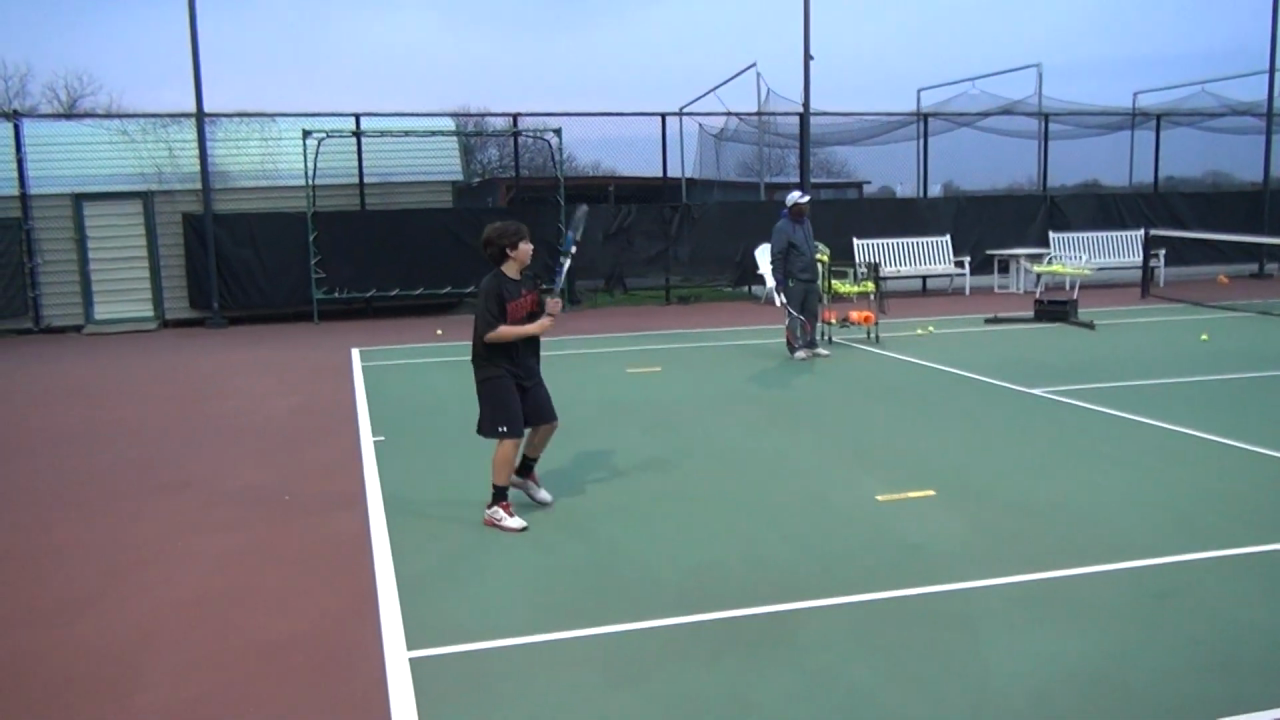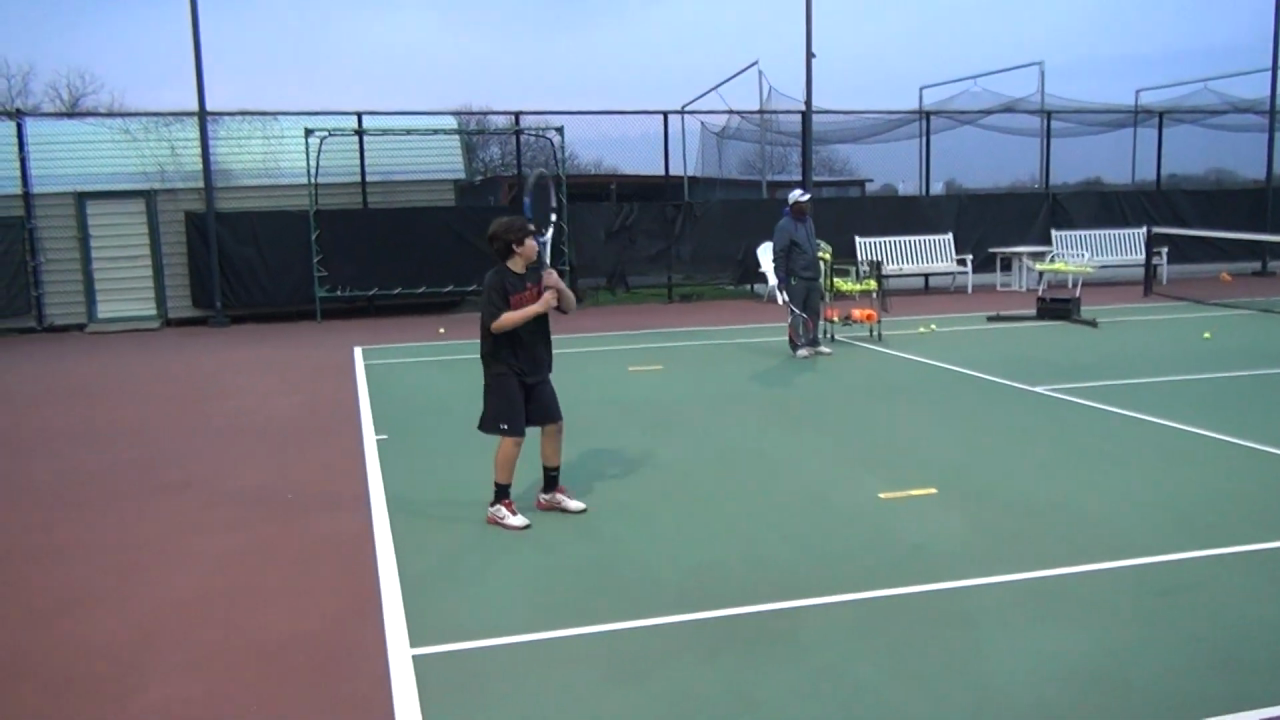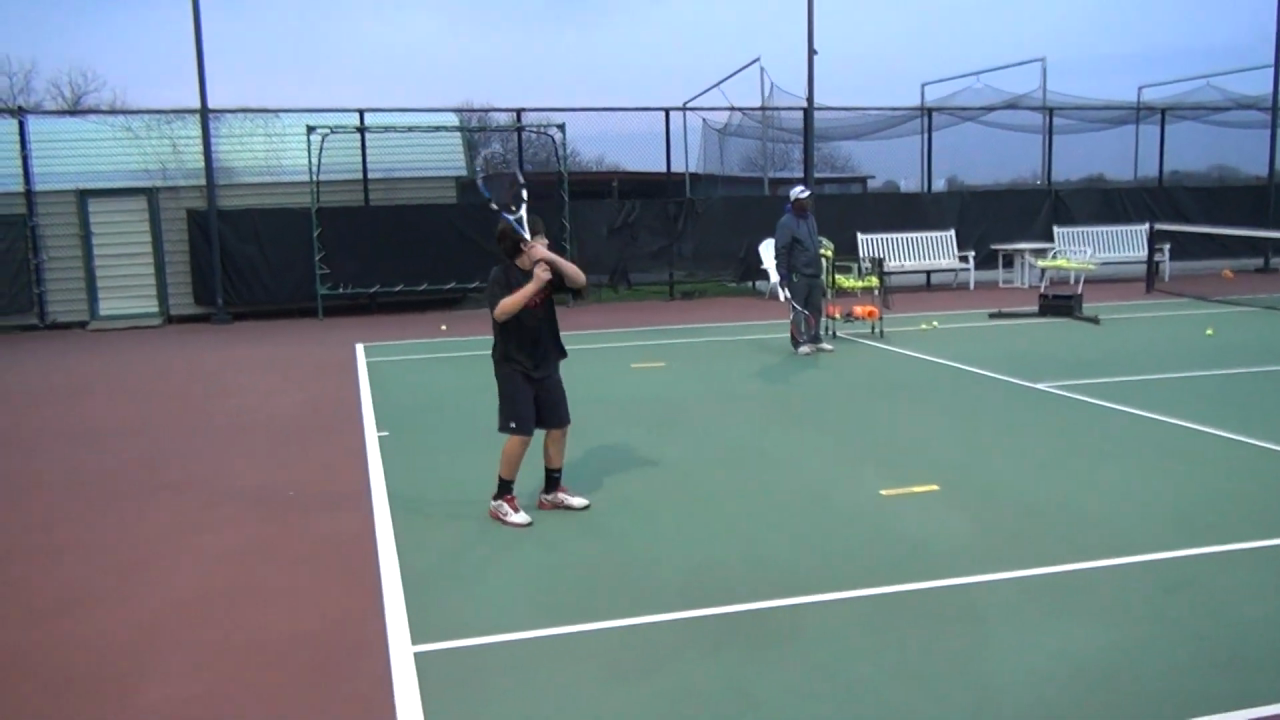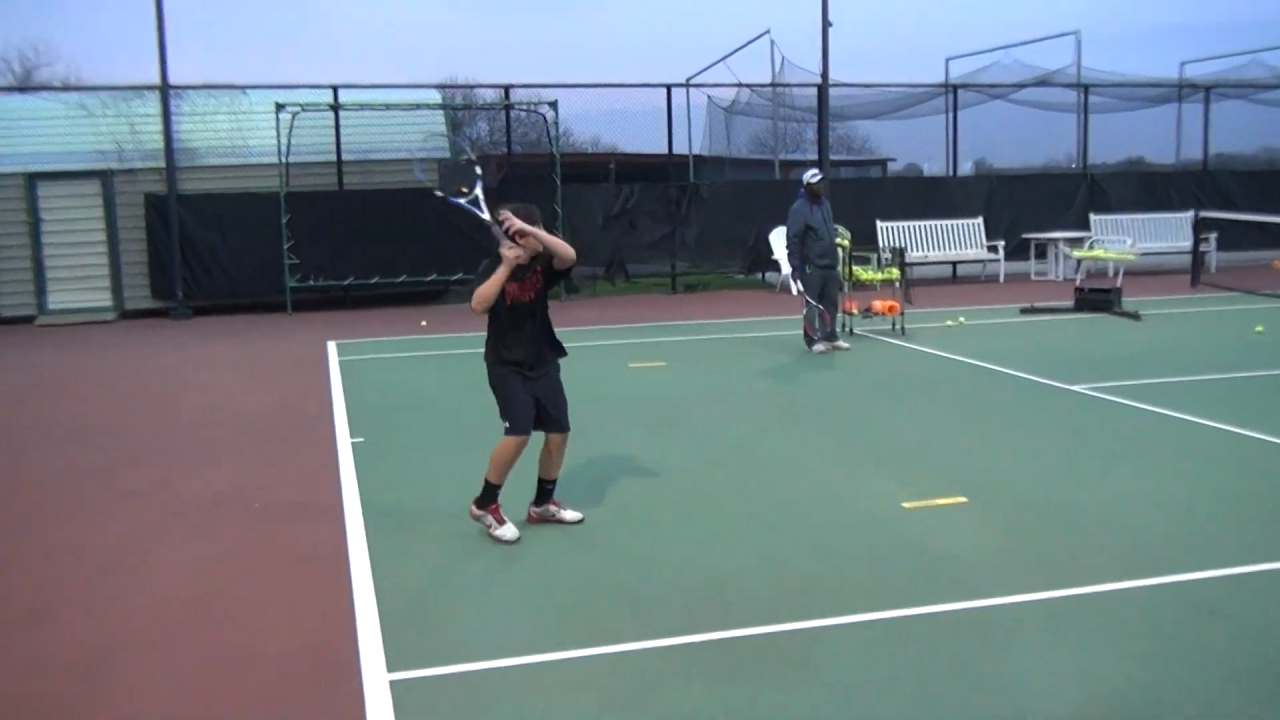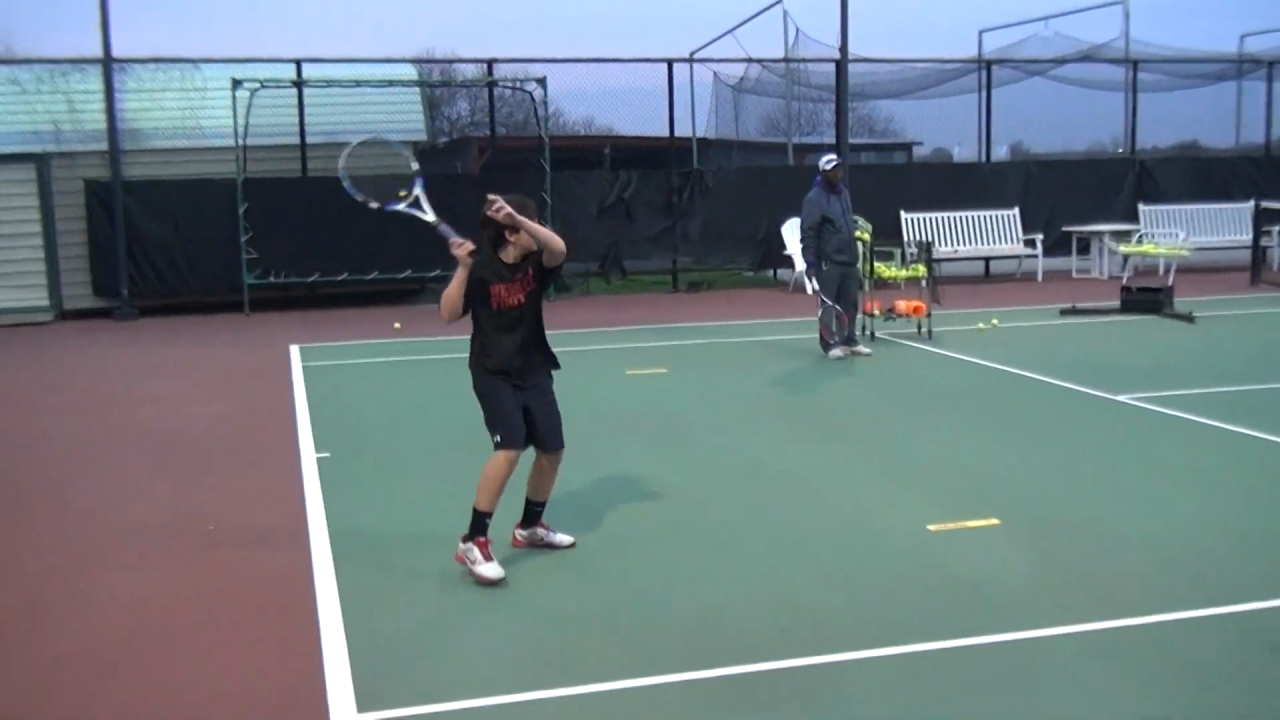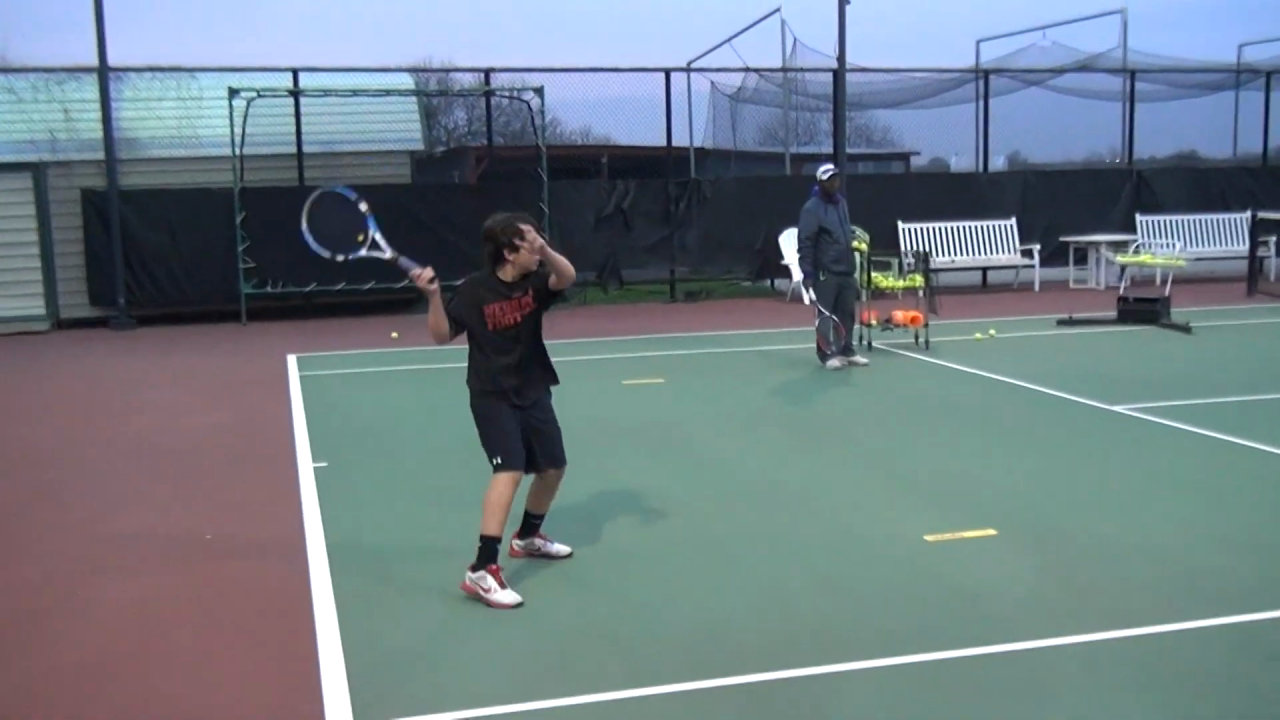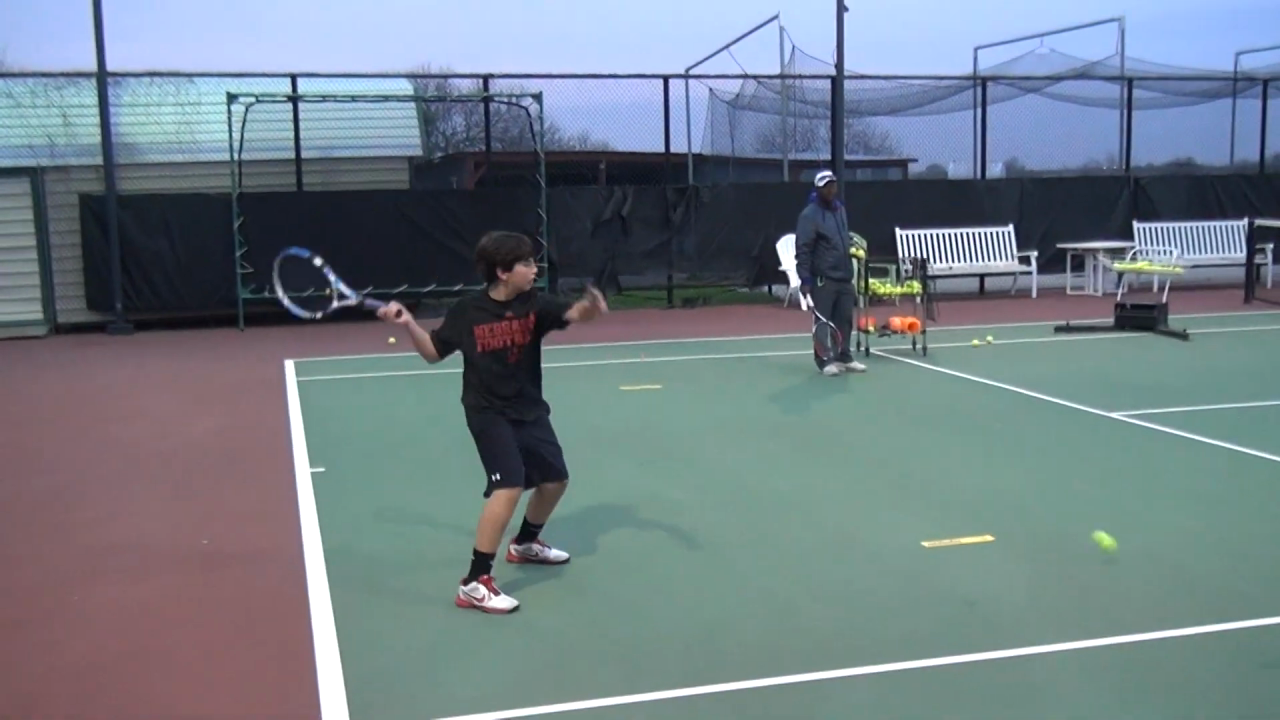
dt=0.1s
person 1, frame 1
left shoulder: (528, 281)
right shoulder: (491, 286)
left elbow: (532, 319)
right elbow: (490, 332)
left wrist: (550, 312)
right wrist: (533, 329)
left hip: (525, 366)
right hip: (495, 371)
left knee: (547, 421)
right knee: (512, 435)
left ankle: (523, 473)
right ankle: (497, 506)
person 1, frame 2
left shoulder: (538, 276)
right shoulder: (495, 279)
left elbow: (569, 306)
right elbow: (498, 324)
left wrist: (559, 287)
right wrist: (538, 307)
left hip: (536, 364)
right hip: (502, 368)
left knee: (553, 423)
right knee: (513, 434)
left ankle: (551, 491)
right ankle: (499, 504)
person 1, frame 3
left shoulder: (547, 268)
right shoulder: (502, 274)
left elbow: (579, 280)
right elbow: (499, 314)
left wrist: (550, 257)
right wrist: (534, 284)
left hip: (546, 362)
right hip: (514, 366)
left knee: (559, 427)
right knee: (521, 433)
left ankle: (551, 492)
right ankle: (502, 498)
person 1, frame 4
left shoulder: (543, 261)
right shoulder: (497, 265)
left elbow: (569, 255)
right elbow: (479, 306)
left wrist: (530, 229)
right wrist: (506, 266)
left hip: (544, 361)
right hip: (507, 364)
left knee: (559, 431)
right knee: (518, 433)
left ankle: (542, 503)
right ankle: (485, 503)
person 1, frame 5
left shoulder: (537, 262)
right shoulder: (480, 267)
left elbow: (559, 249)
right elbow: (449, 313)
left wrist: (516, 217)
right wrist: (463, 267)
left hip: (534, 372)
right hip: (494, 375)
left knee: (552, 450)
right knee: (509, 449)
left ankle: (530, 526)
right ankle: (474, 540)
person 1, frame 6
left shoulder: (536, 281)
right shoulder: (475, 289)
left elbow: (568, 277)
right elbow: (442, 334)
left wrist: (545, 249)
right wrist: (434, 295)
left hip: (532, 392)
right hip: (491, 395)
left knee: (553, 467)
right knee: (509, 470)
left ankle: (528, 536)
person 1, frame 7
left shoulder: (535, 303)
right shoulder: (467, 310)
left elbow: (573, 313)
right elbow: (433, 352)
left wrist: (591, 306)
right wrist: (409, 324)
left hip: (529, 409)
right hip: (487, 412)
left knee: (555, 481)
right knee: (508, 487)
left ankle: (525, 542)
right ankle: (475, 581)
person 2, frame 1
left shoulder: (806, 223)
right shoulder: (782, 227)
right elbow: (777, 256)
left wrist: (817, 254)
right wrist: (779, 280)
left hip: (811, 278)
right hip: (794, 280)
left knee: (811, 314)
left ankle: (811, 344)
right ankle: (794, 347)
person 2, frame 2
left shoulder: (808, 221)
right shoulder: (784, 226)
right elbow: (779, 254)
left wrist: (819, 252)
right wrist: (781, 279)
left hip: (813, 277)
right hip: (796, 279)
left knee: (813, 312)
left ankle: (813, 342)
right ankle: (797, 345)
person 2, frame 3
left shoulder: (810, 218)
right shoulder: (786, 222)
right elbow: (781, 251)
left wrist: (822, 250)
right wrist: (783, 275)
left hip: (815, 273)
right hip: (798, 275)
left knee: (815, 309)
left ankle: (815, 339)
right ankle: (799, 342)
person 2, frame 4
left shoulder: (825, 204)
right shoulder: (799, 209)
right elbow: (793, 240)
left wrist: (838, 237)
right wrist: (795, 267)
left hip: (831, 264)
right hip: (811, 267)
left knee: (831, 303)
left ankle: (830, 337)
right ankle: (812, 340)
person 2, frame 5
left shoulder: (844, 193)
right shoulder: (814, 198)
right elbow: (808, 233)
left wrist: (858, 230)
right wrist: (810, 263)
left hip: (849, 261)
right hip: (828, 263)
left knee: (850, 303)
left ankle: (849, 341)
right ankle: (829, 344)
person 2, frame 6
left shoulder: (842, 203)
right shoulder: (812, 208)
right elbow: (805, 243)
left wrist: (855, 241)
right wrist: (808, 273)
left hip: (847, 271)
right hip: (825, 273)
left knee: (847, 313)
left ankle: (847, 351)
right ankle: (827, 354)
person 2, frame 7
left shoulder: (840, 209)
right shoulder: (809, 214)
right elbow: (803, 250)
left wrist: (853, 248)
right wrist: (805, 279)
left hip: (844, 277)
right hip: (823, 279)
left knee: (845, 320)
left ankle: (844, 357)
right ankle: (824, 360)
